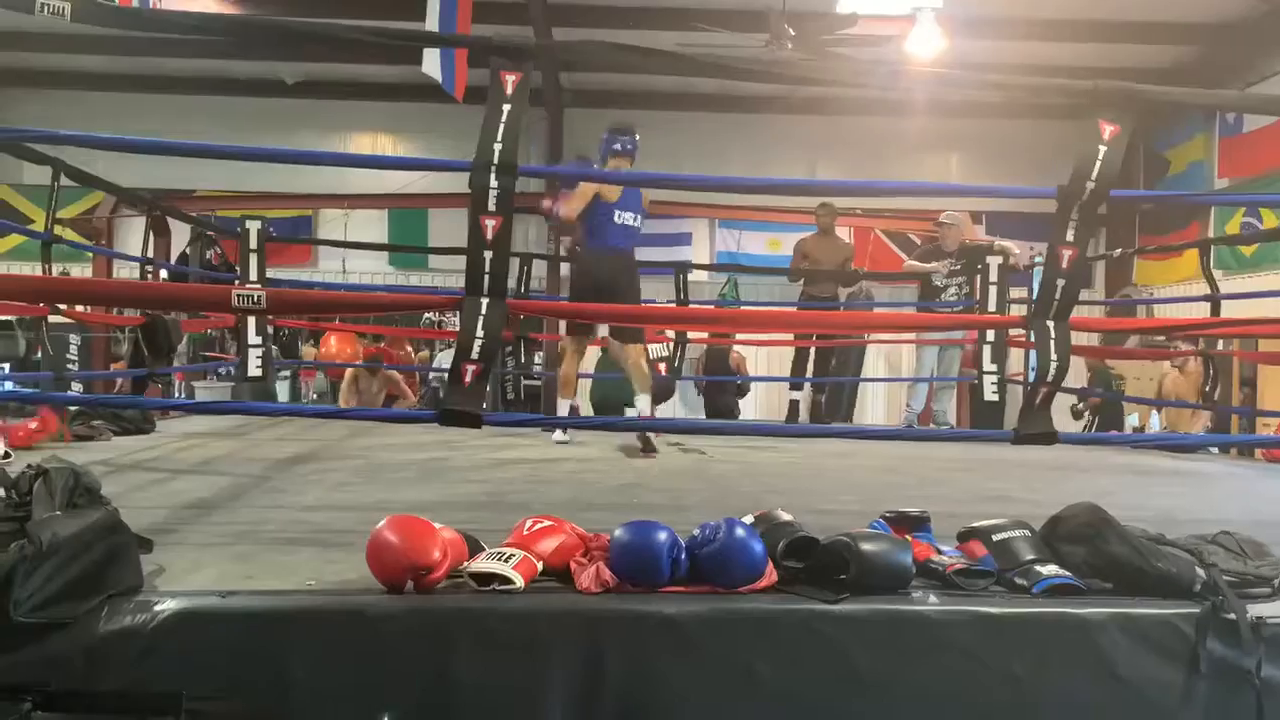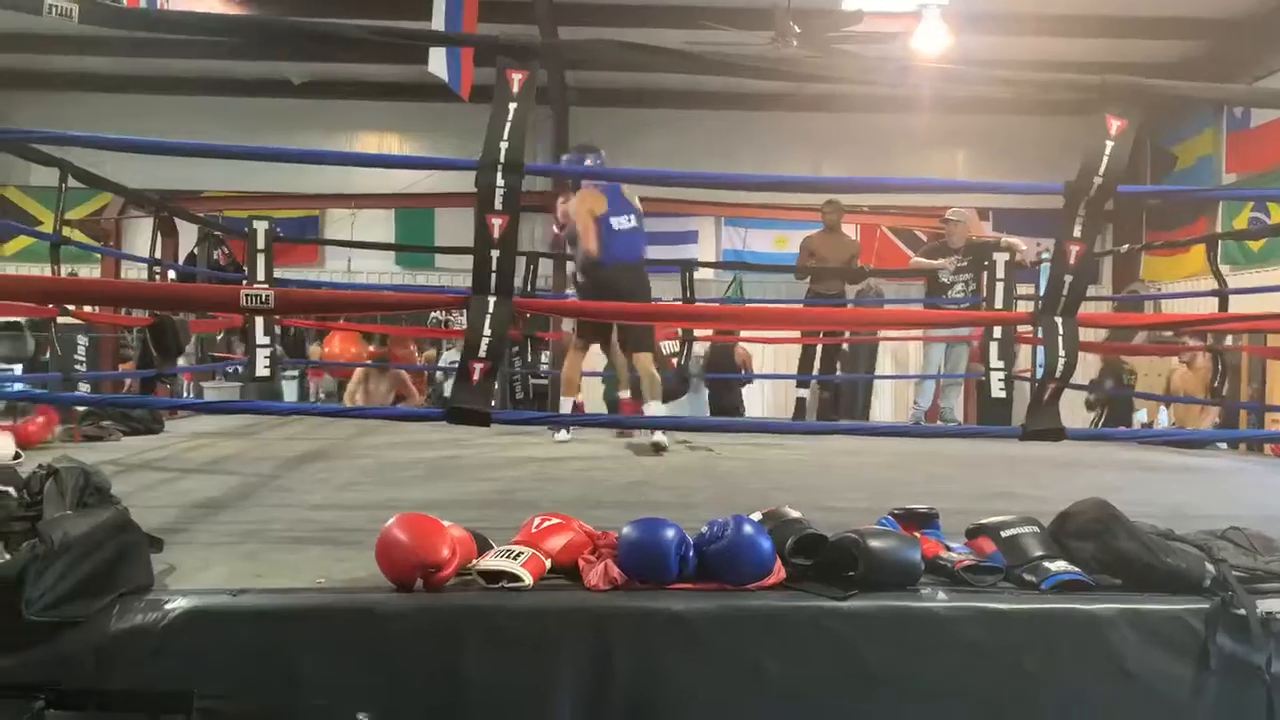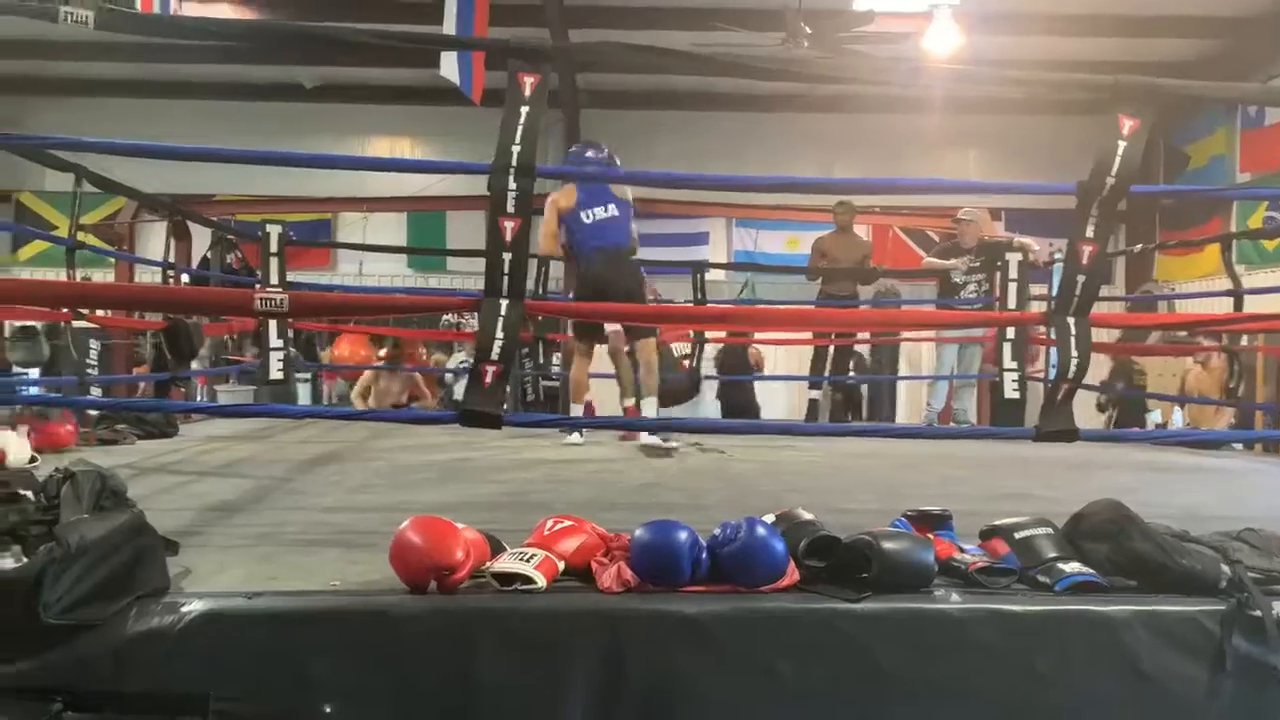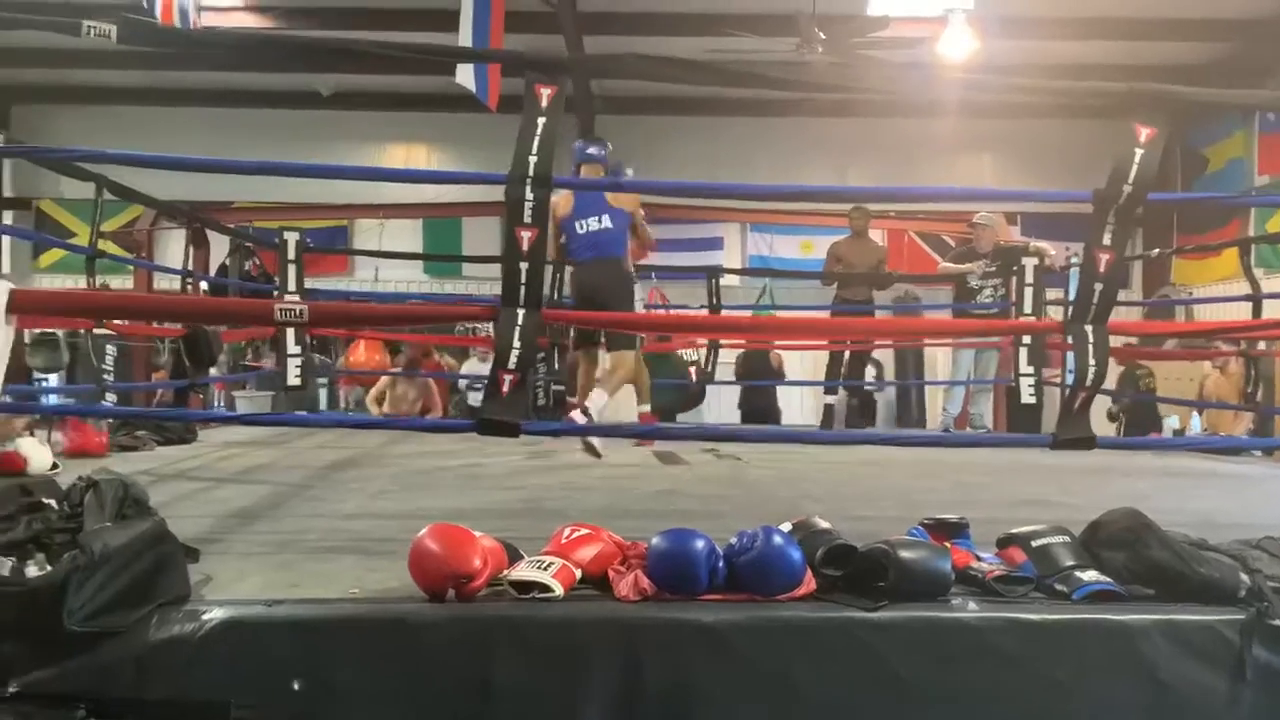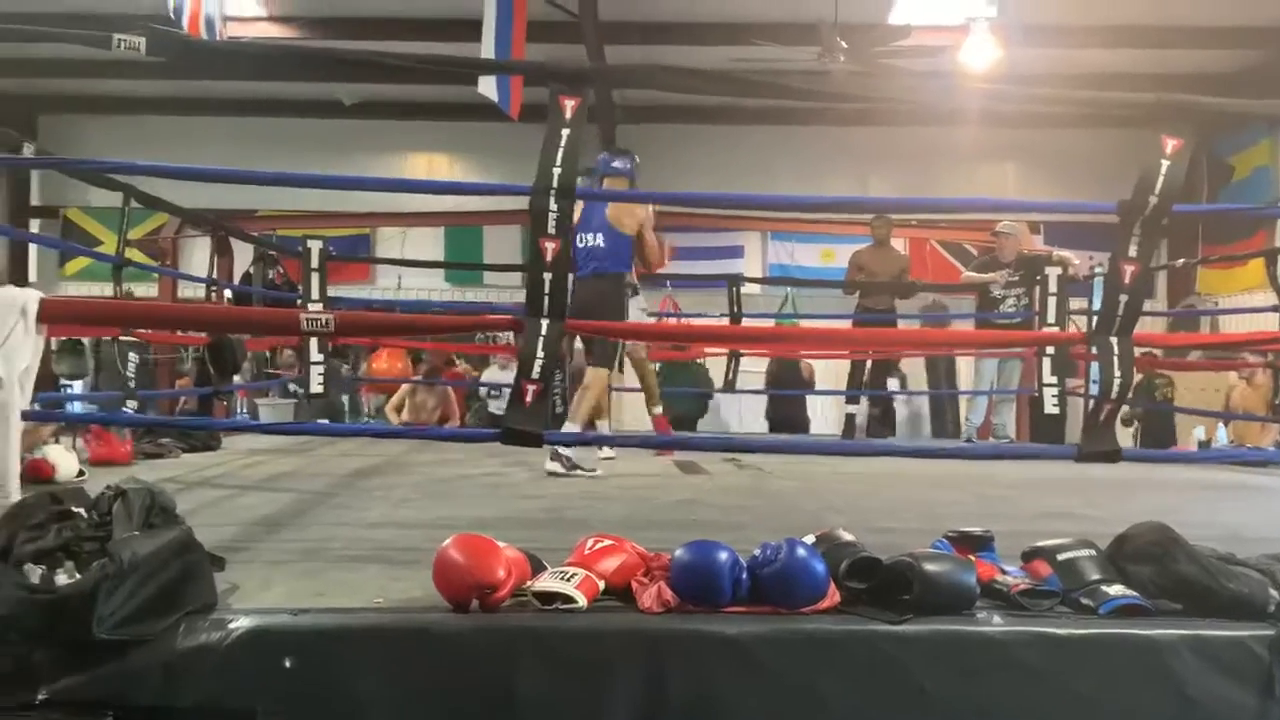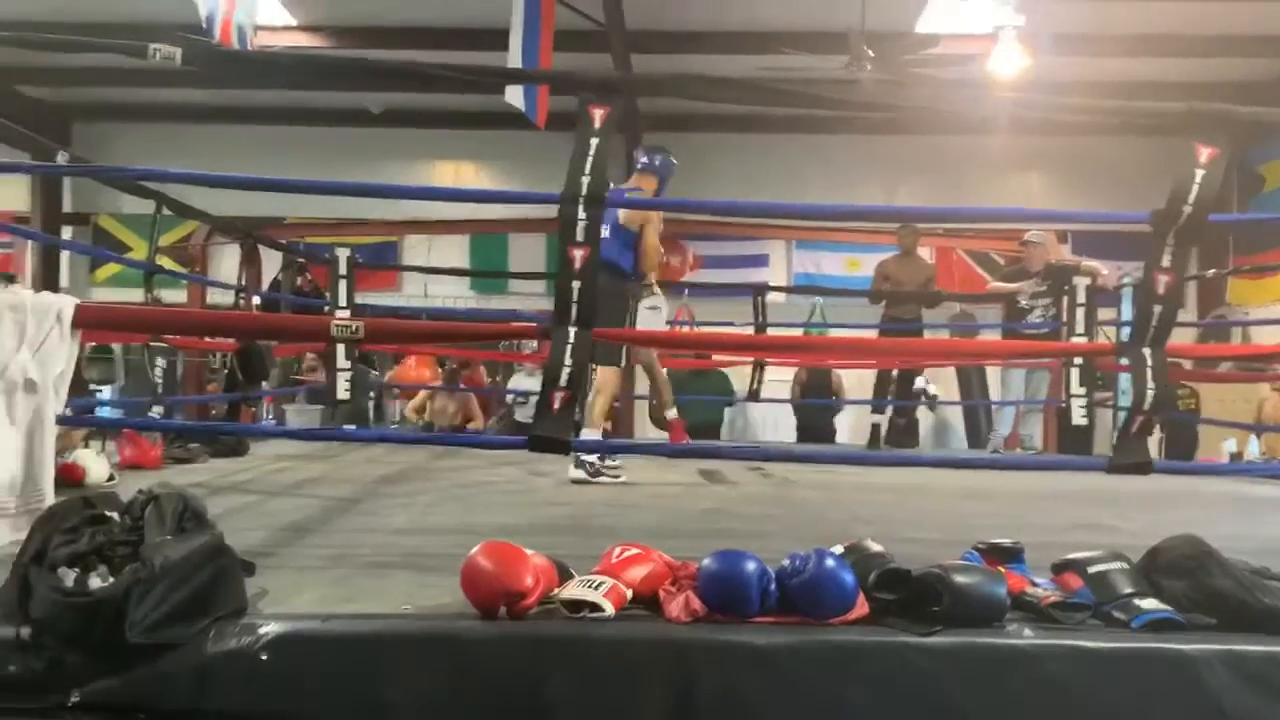
dt=0.2s
person 1, frame 1
left shoulder: (599, 177)
right shoulder: (641, 191)
left elbow: (568, 213)
left wrist: (555, 205)
left hip: (591, 264)
right hip: (624, 267)
left knee: (573, 347)
right knee: (633, 350)
left ankle: (562, 424)
right ankle: (644, 418)
person 1, frame 2
left shoulder: (581, 201)
right shoulder: (628, 194)
left elbow: (590, 249)
left wrist: (580, 259)
left hip: (605, 278)
right hip: (637, 278)
left knee: (577, 349)
right knee: (644, 359)
left ankle: (563, 423)
right ankle: (657, 427)
person 1, frame 3
left shoulder: (559, 198)
right shoulder: (622, 188)
left elbow: (546, 247)
left hip: (589, 271)
right hip: (624, 267)
left knee: (582, 352)
right knee: (645, 347)
left ankle: (575, 427)
person 1, frame 4
left shoulder: (560, 202)
right shoulder: (625, 193)
left elbow: (553, 252)
right elbow: (645, 240)
left hip: (581, 279)
right hip: (614, 276)
left knee: (587, 357)
right knee: (624, 360)
left ankle: (587, 417)
right ankle: (584, 414)
person 1, frame 5
left shoulder: (576, 207)
right shoulder: (636, 210)
right elbow: (653, 259)
right wrist: (648, 223)
left hip: (580, 292)
right hip: (609, 292)
left knee: (595, 369)
right knee: (598, 376)
right ankle: (562, 449)
person 1, frame 6
right shoulder: (648, 208)
right elbow: (647, 266)
right wrist: (655, 245)
left hip: (591, 283)
right hip: (613, 288)
left knee: (604, 370)
right knee: (609, 374)
left ankle: (593, 450)
right ankle: (584, 458)
person 2, frame 1
left shoulder: (846, 248)
right shoulder: (804, 244)
right elbow: (791, 276)
right wrist: (801, 271)
left hip: (832, 303)
right hip: (808, 301)
left knee: (825, 356)
right knee: (801, 353)
left ankle: (817, 408)
right ankle: (794, 407)
person 2, frame 2
left shoulder: (853, 245)
right shoulder: (810, 242)
left elbow: (853, 278)
right elbow: (798, 274)
left wrist: (863, 273)
right wrist: (808, 268)
left hip: (838, 300)
right hip: (814, 298)
left knee: (832, 354)
right knee: (808, 350)
left ankle: (825, 405)
right ankle: (801, 404)
person 2, frame 3
left shoulder: (865, 246)
right shoulder: (822, 242)
left elbow: (865, 279)
right elbow: (809, 275)
left wrist: (875, 274)
right wrist: (820, 269)
left hip: (850, 301)
right hip: (826, 299)
left knee: (844, 355)
right knee: (820, 352)
right ankle: (813, 406)
person 2, frame 4
left shoulder: (880, 251)
right shoulder: (837, 247)
left elbow: (880, 284)
right elbow: (825, 280)
left wrist: (891, 278)
right wrist: (835, 274)
left hip: (866, 307)
right hip: (842, 305)
left knee: (860, 360)
right knee: (835, 357)
left ankle: (853, 412)
right ankle: (828, 411)
person 2, frame 5
left shoulder: (902, 259)
right shoulder: (859, 256)
left elbow: (903, 293)
right elbow: (847, 289)
left wrist: (913, 287)
right wrist: (857, 283)
left hip: (888, 316)
right hip: (864, 314)
left knee: (882, 369)
right knee: (857, 366)
left ankle: (874, 422)
right ankle: (850, 421)
person 2, frame 6
left shoulder: (928, 268)
right shoulder: (885, 265)
left elbow: (929, 302)
right elbow: (873, 298)
left wrist: (939, 296)
right wrist: (882, 292)
left hip: (914, 325)
right hip: (890, 323)
left knee: (908, 378)
right knee: (884, 376)
left ankle: (900, 431)
right ankle: (876, 431)
person 3, frame 1
left shoulder: (970, 250)
right shoulder: (928, 251)
left elbow: (1000, 245)
right elbow: (907, 266)
left wrist: (1015, 252)
right wrist: (931, 267)
left knee: (949, 375)
right knee: (923, 371)
left ankle: (940, 415)
right ankle: (911, 414)
person 3, frame 2
left shoulder: (977, 247)
right shoulder: (935, 248)
left elbow: (1007, 241)
right elbow: (913, 263)
left wrist: (1022, 249)
right wrist: (937, 264)
left knee: (956, 372)
right knee: (930, 368)
left ankle: (947, 412)
right ankle: (918, 412)
person 3, frame 3
left shoulder: (989, 247)
right shoulder: (947, 249)
left elbow: (1020, 241)
right elbow: (925, 263)
left wrist: (1034, 249)
right wrist: (950, 264)
left knee: (969, 373)
right knee: (943, 369)
left ankle: (961, 413)
right ankle: (931, 413)
person 3, frame 4
left shoulder: (1005, 252)
right shoulder: (962, 254)
left elbow: (1035, 246)
right elbow: (941, 268)
left wrist: (1050, 253)
right wrist: (966, 268)
left knee: (986, 378)
right knee: (959, 374)
left ankle: (977, 418)
right ankle: (947, 418)
person 3, frame 5
left shoulder: (1029, 261)
right shoulder: (985, 263)
left elbow: (1059, 255)
right elbow: (964, 278)
left wrist: (1074, 263)
right wrist: (989, 277)
left knee: (1009, 388)
right knee: (982, 384)
left ankle: (1000, 428)
right ankle: (970, 428)
person 3, frame 6
left shoulder: (1056, 271)
right shoulder: (1013, 273)
left elbow: (1087, 265)
right elbow: (991, 287)
left wrist: (1103, 273)
right wrist: (1016, 288)
left knee: (1036, 399)
right knee: (1010, 395)
left ankle: (1028, 440)
right ankle: (996, 439)
